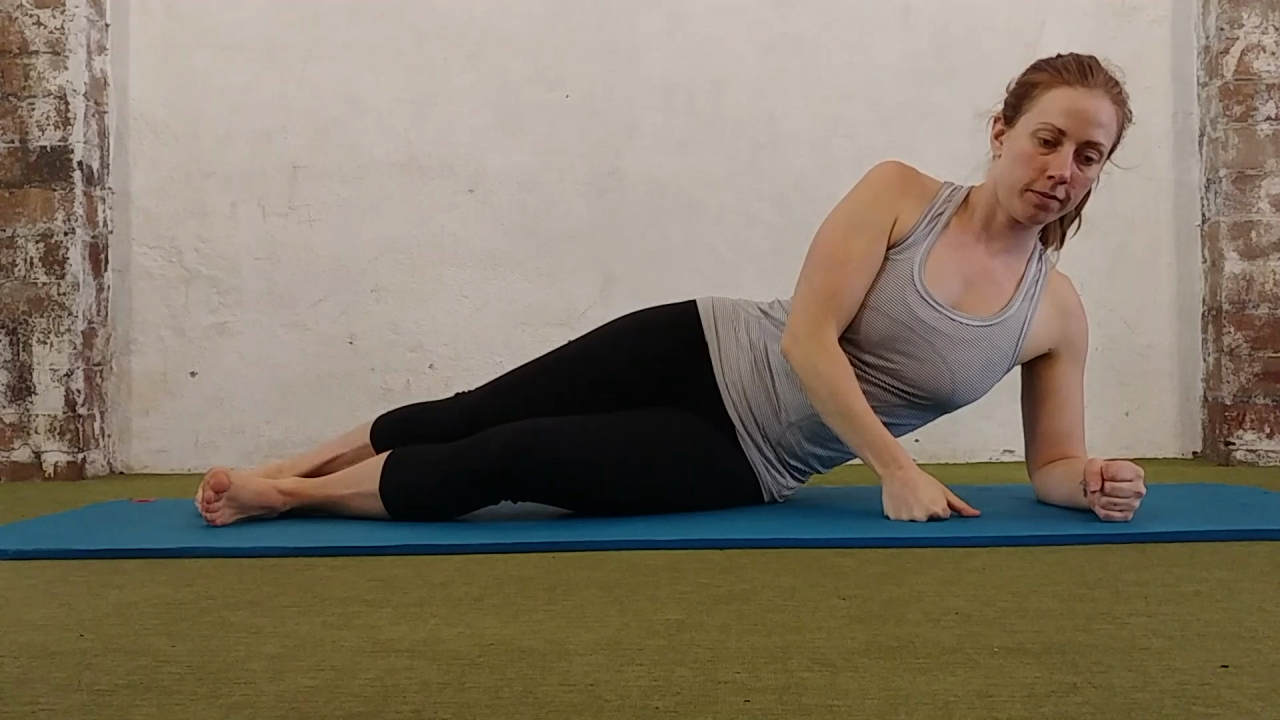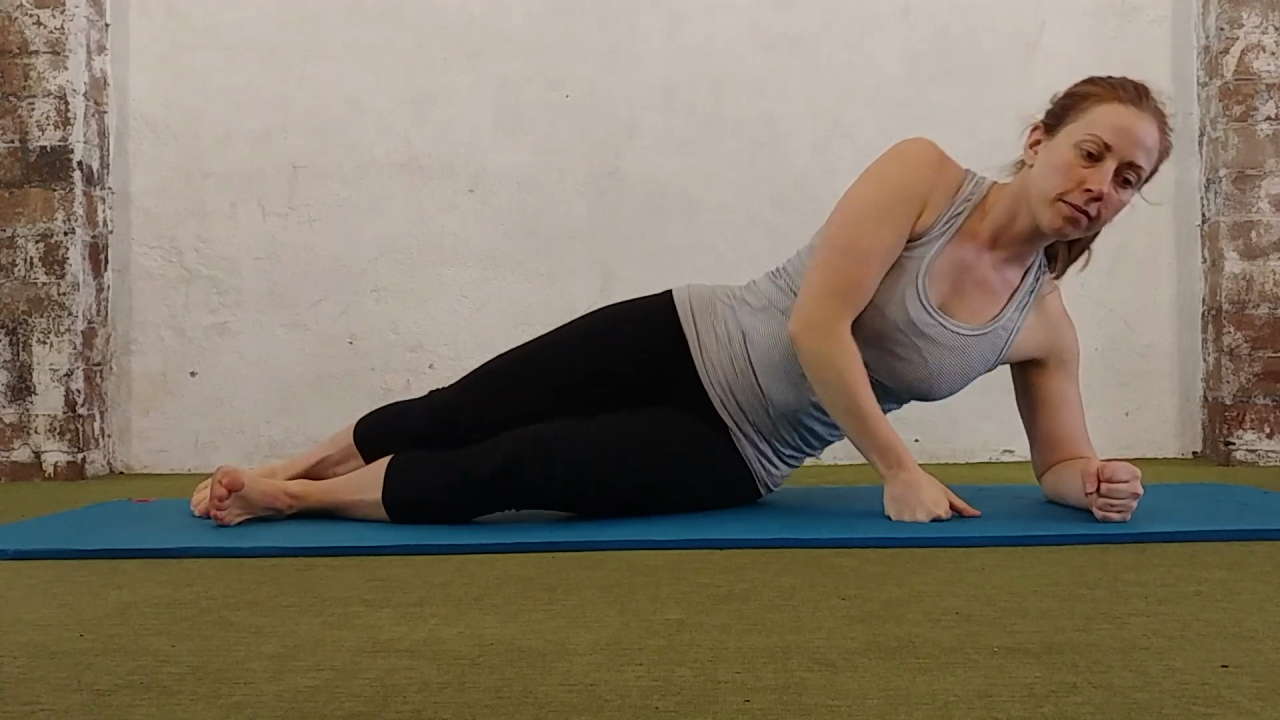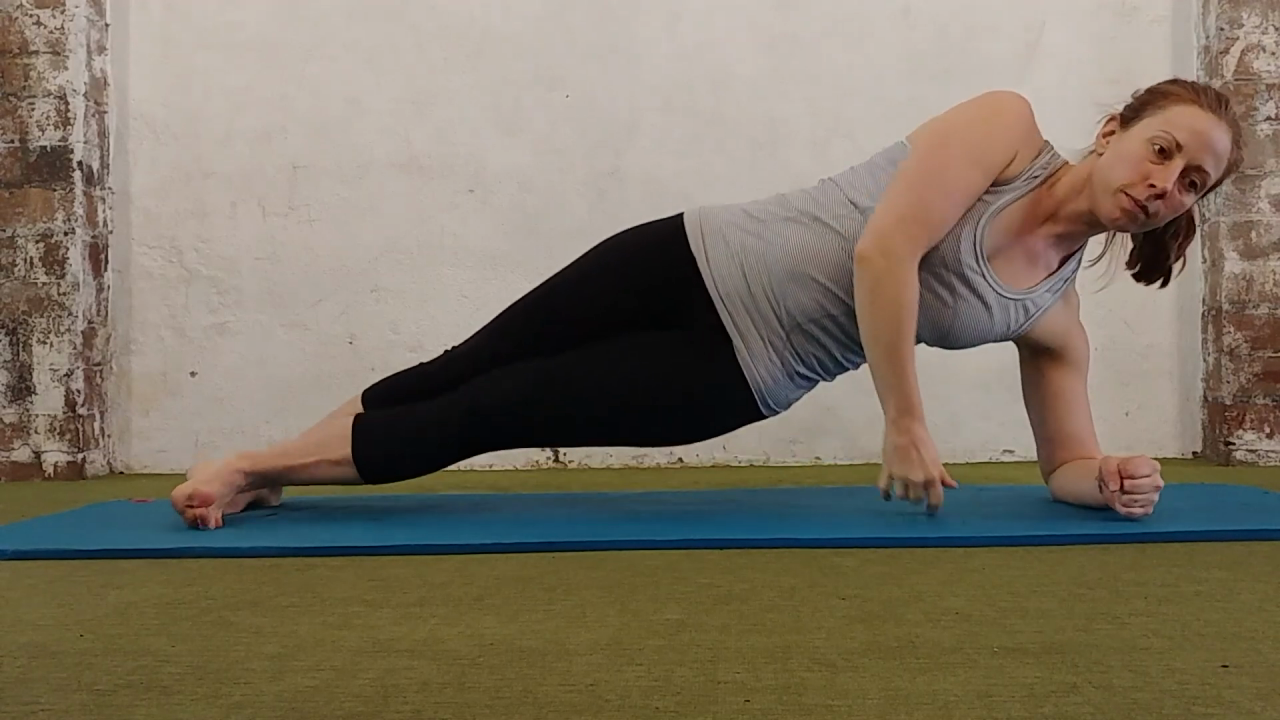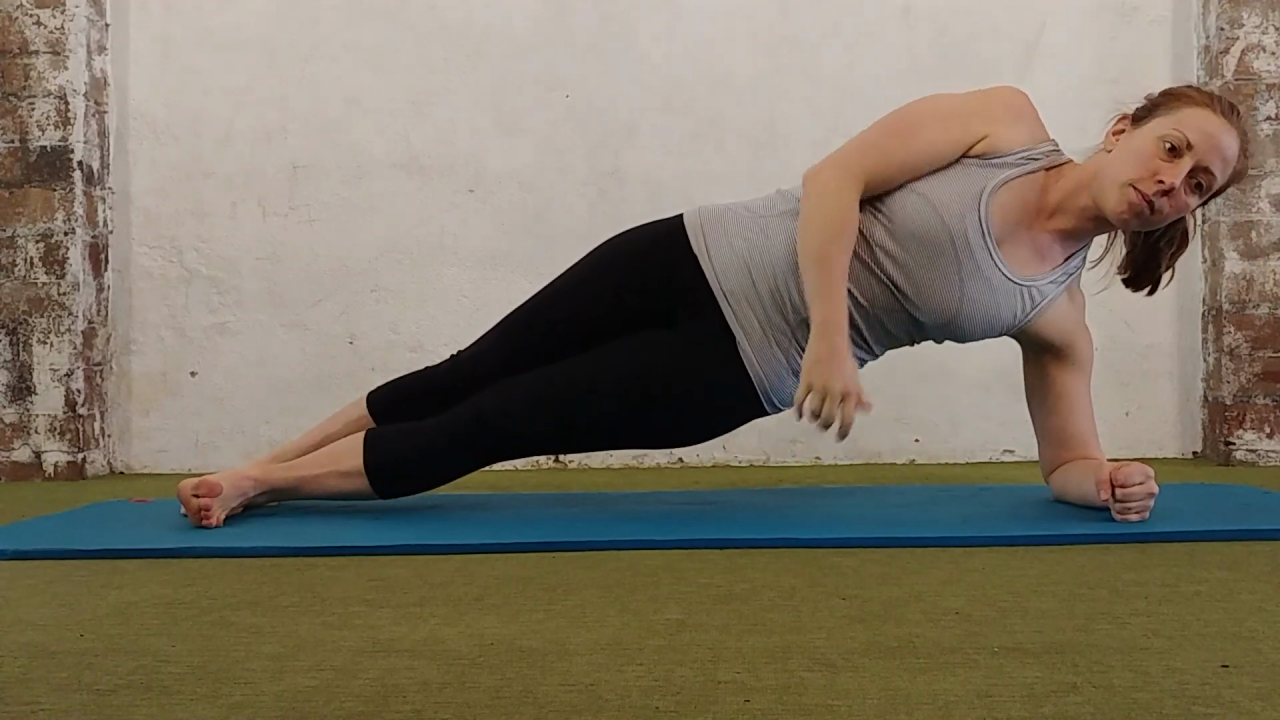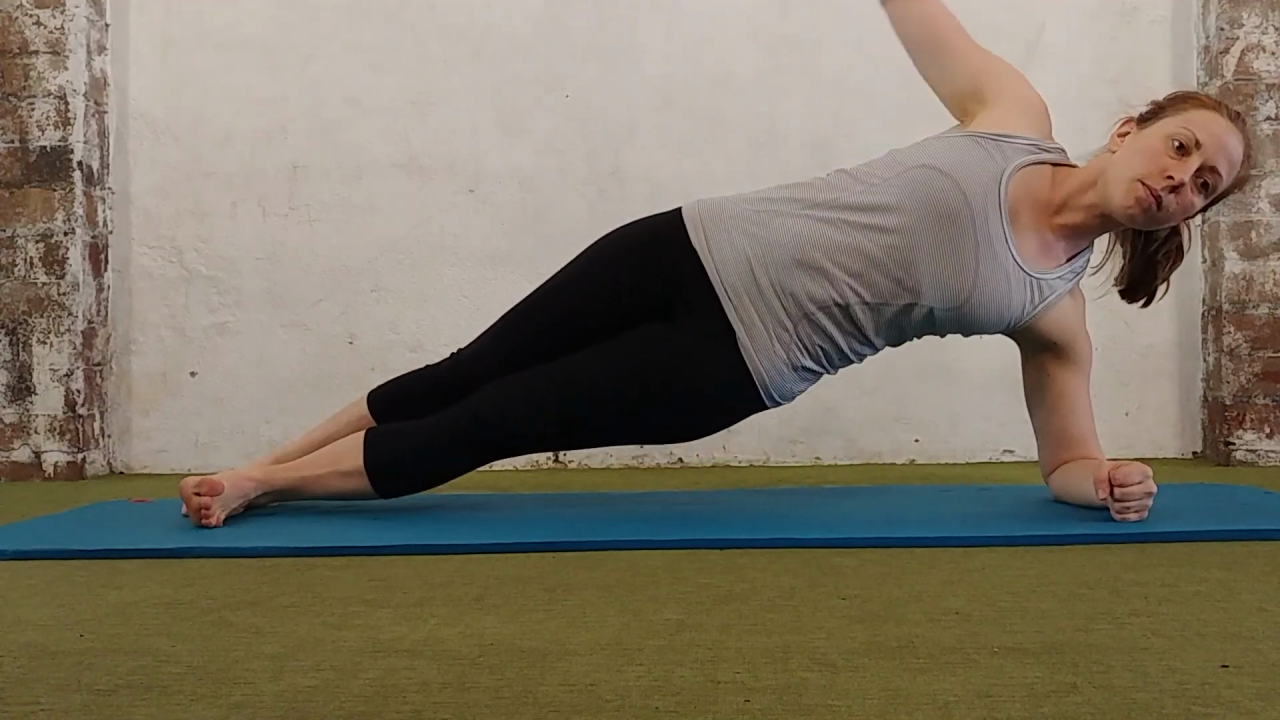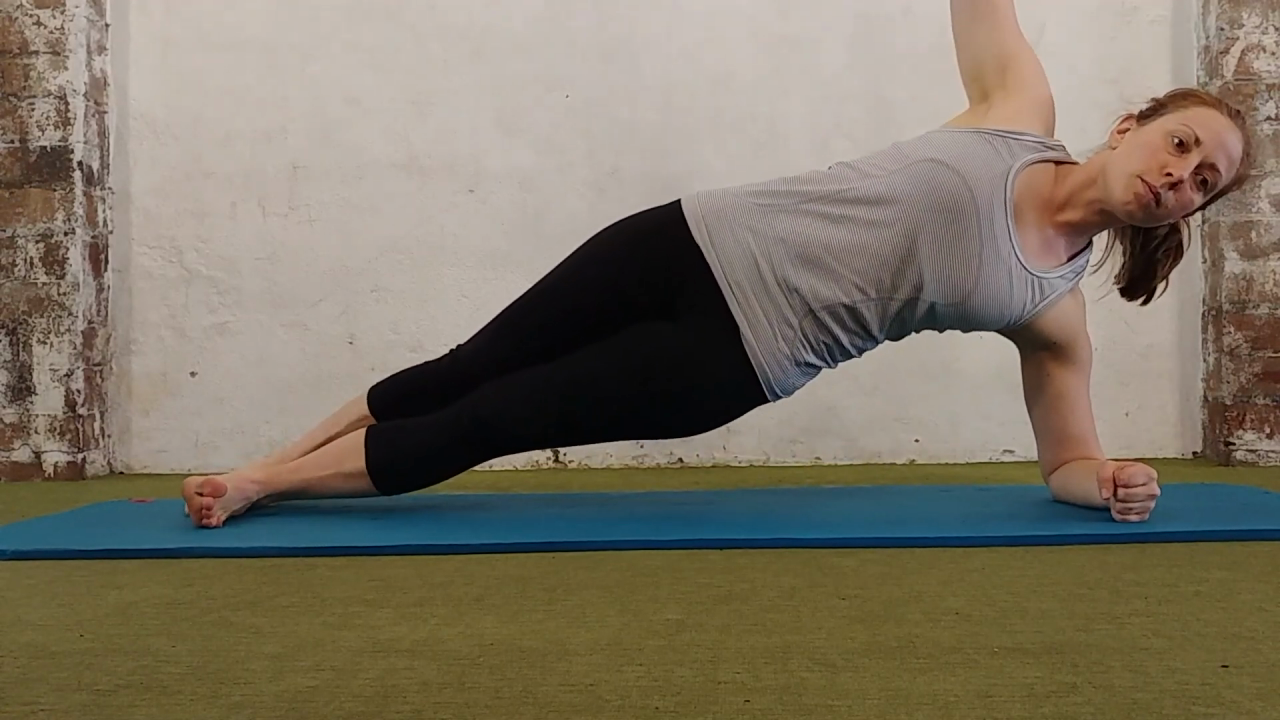
dt=0.5s
person 1, frame 1
left shoulder: (1059, 315)
right shoulder: (900, 192)
left elbow: (1053, 464)
right elbow: (808, 339)
left wrist: (1096, 482)
right wrist: (898, 471)
left hip: (742, 468)
right hip: (703, 353)
left knee: (509, 464)
right knee: (464, 416)
left ankle: (287, 496)
right ankle: (271, 479)
person 1, frame 2
left shoulder: (1044, 327)
right shoulder: (921, 173)
left elbow: (1058, 465)
right elbow: (817, 324)
left wrist: (1095, 481)
right wrist: (899, 470)
left hip: (735, 457)
right hip: (681, 341)
left knee: (502, 472)
right knee: (443, 419)
left ankle: (283, 495)
right ankle: (274, 482)
person 1, frame 3
left shoulder: (1056, 319)
right shoulder: (1010, 125)
left elbow: (1066, 463)
right elbow: (884, 246)
left wrist: (1114, 478)
right wrist: (905, 428)
left hip: (732, 373)
right hip: (692, 262)
left knee: (475, 420)
right knee: (452, 377)
left ankle: (259, 475)
right ankle: (251, 468)
person 1, frame 4
left shoulder: (1059, 318)
right shoulder: (1008, 122)
left elbow: (1068, 462)
right elbow: (833, 178)
left wrist: (1110, 481)
right wrist: (829, 332)
left hip: (733, 372)
right hip: (695, 259)
left knee: (482, 431)
right knee: (464, 379)
left ankle: (259, 487)
right ankle: (255, 472)
person 1, frame 5
left shoulder: (1056, 313)
right shoulder: (1014, 114)
left elbow: (1066, 461)
left wrist: (1111, 480)
left hip: (731, 364)
right hip: (694, 249)
left knee: (480, 429)
right knee: (461, 375)
left ankle: (261, 486)
right ankle: (254, 471)
person 1, frame 6
left shoulder: (1055, 311)
right shoulder: (1022, 111)
left elbow: (1068, 460)
left wrist: (1113, 482)
left hip: (731, 359)
right hip: (694, 242)
left knee: (480, 426)
right knee: (461, 373)
left ankle: (257, 487)
right ankle: (257, 470)
